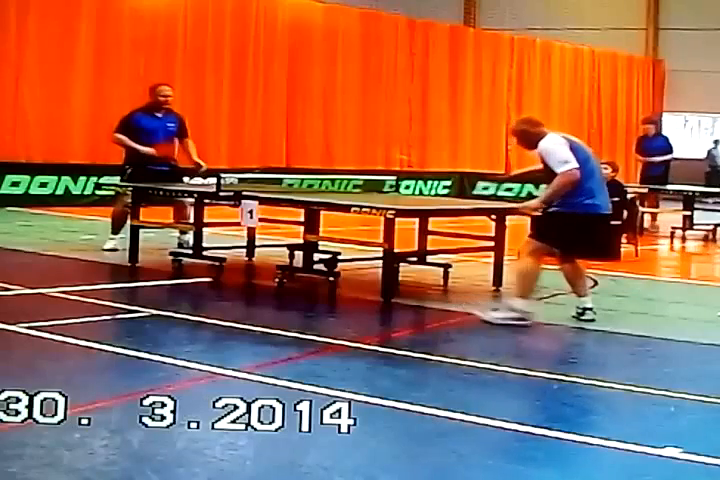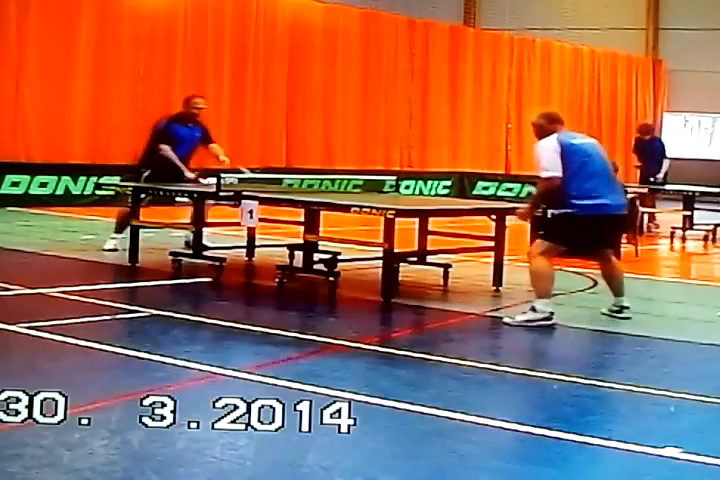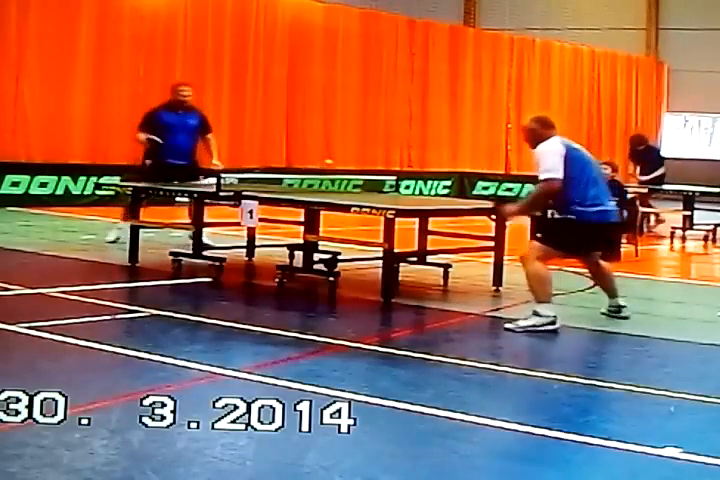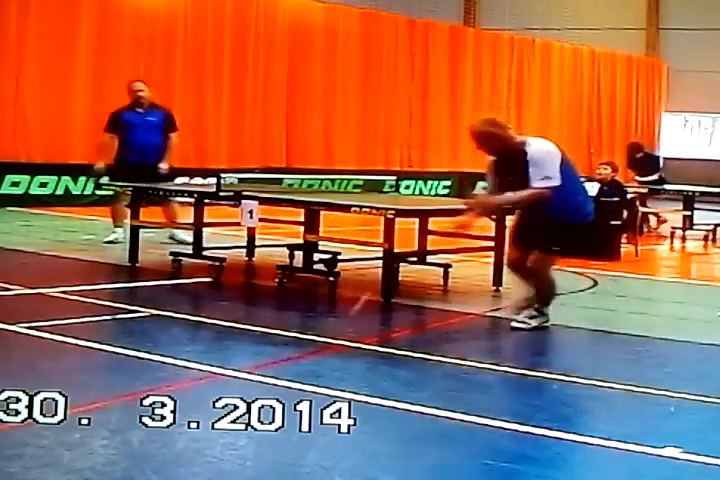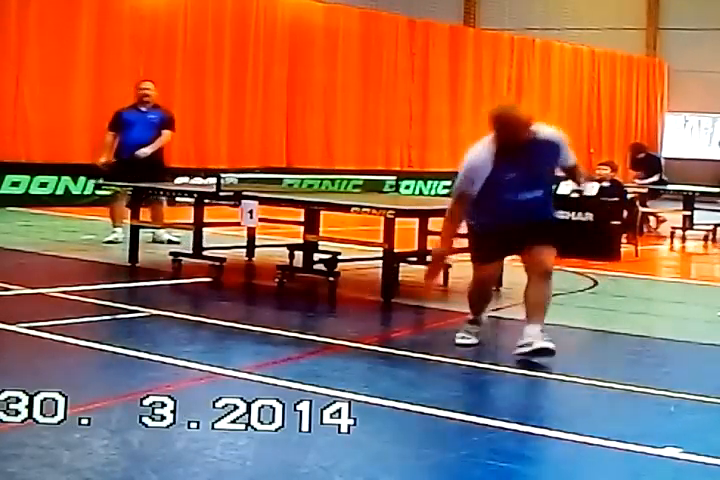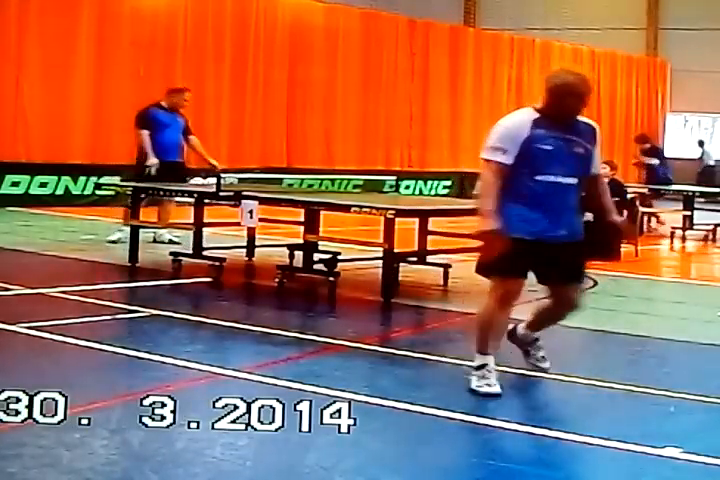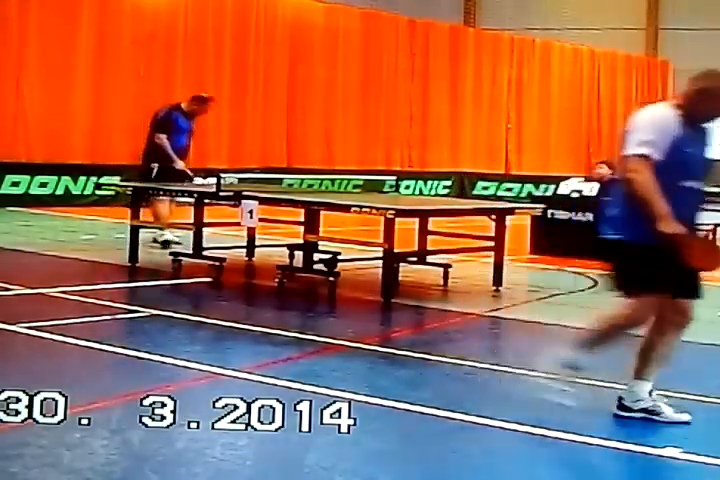
dt=0.5s
person 1, frame 1
left shoulder: (548, 143)
right shoulder: (562, 139)
left elbow: (571, 175)
left wrist: (540, 201)
left hip: (575, 209)
right hip: (597, 209)
left knee: (529, 252)
right knee: (567, 257)
left ankle: (519, 309)
right ankle: (585, 306)
person 1, frame 2
left shoulder: (548, 143)
right shoulder: (589, 141)
left elbow: (552, 182)
left wrist: (531, 207)
left hip: (582, 210)
right hip: (615, 208)
left knee: (538, 253)
right knee: (605, 255)
left ankle: (542, 311)
right ankle: (620, 305)
person 1, frame 3
left shoulder: (547, 148)
right shoulder: (573, 150)
left elbow: (552, 186)
left wrist: (521, 208)
right wrist: (531, 207)
left hip: (582, 216)
right hip: (605, 214)
left knee: (533, 256)
right knee: (592, 259)
left ankle: (546, 315)
right ankle: (617, 305)
person 1, frame 4
left shoulder: (540, 150)
right shoulder: (498, 163)
left elbow: (542, 192)
right elbow: (495, 196)
left wrist: (499, 201)
right wrist: (471, 215)
left hip: (571, 216)
right hip: (537, 213)
left knee: (537, 265)
right knee: (515, 260)
left ankle: (540, 312)
right ankle: (537, 295)
person 1, frame 5
left shoulder: (551, 139)
right shoulder: (480, 157)
left elbow: (570, 167)
right elbow: (461, 201)
right wrist: (443, 247)
left hip: (537, 219)
right hip: (491, 223)
left knee: (543, 269)
right knee: (485, 277)
left ankle: (532, 337)
right ankle: (475, 321)
person 1, frame 6
left shoulder: (587, 131)
right shoulder: (516, 125)
left elbow: (593, 178)
right elbow: (492, 172)
left wrist: (610, 214)
right wrist: (487, 217)
left hip: (565, 231)
right hip: (516, 228)
left knee: (568, 299)
right knee: (503, 294)
left ankle: (525, 334)
right ankle: (483, 366)
person 1, frame 7
right shoulder: (657, 119)
right elbow: (636, 168)
right wrist: (664, 218)
left hip: (669, 235)
right hip: (639, 231)
left knee: (679, 314)
right knee: (643, 308)
left ankle: (638, 394)
right ankle: (573, 356)
person 2, frame 1
left shoulder: (175, 118)
right shoulder: (136, 116)
left elbow: (185, 140)
right elbow: (117, 137)
left wrist: (194, 158)
right wrist: (139, 148)
left hip: (167, 168)
right hip: (139, 168)
left knee: (182, 201)
right knee: (124, 202)
left ankle: (184, 238)
right ankle: (113, 238)
person 2, frame 2
left shoulder: (200, 128)
right shoulder: (168, 124)
left elbow: (211, 145)
right elbow: (163, 150)
left wrist: (221, 156)
right wrist: (184, 170)
left hip: (178, 172)
right hip: (153, 170)
right ankle: (115, 237)
person 2, frame 3
left shoulder: (198, 115)
right shoulder: (157, 113)
left elbow: (208, 136)
right elbow: (140, 134)
left wrist: (214, 158)
right wrist: (145, 140)
left hip: (187, 165)
right hip: (158, 163)
right ankle: (121, 228)
person 2, frame 4
left shoulder: (163, 113)
right shoulder: (120, 114)
left elbow: (172, 138)
right elbow: (110, 137)
left wrist: (165, 161)
right wrist: (102, 161)
left hip: (155, 165)
right hip: (126, 165)
left knee: (167, 197)
right knee: (120, 197)
left ankle: (174, 231)
right ankle: (118, 232)
person 2, frame 5
left shoulder: (164, 115)
right shoulder: (123, 113)
left elbow: (166, 135)
right elbow: (111, 135)
left wrist: (150, 149)
right wrist: (105, 156)
left hip: (151, 163)
right hip: (123, 162)
left knee: (157, 197)
right knee: (119, 195)
left ankle: (159, 232)
right ankle: (117, 231)
person 2, frame 6
left shoulder: (180, 117)
right shoulder: (149, 112)
left elbow: (190, 139)
right elbow: (143, 134)
left wrist: (207, 158)
right wrist: (150, 156)
left hip: (175, 163)
right hip: (154, 163)
left knee: (168, 197)
left ankle: (161, 232)
right ankle: (125, 230)
person 2, frame 7
left shoulder: (190, 118)
right shoulder: (167, 114)
right elbow: (160, 139)
left wrist: (181, 162)
right wrist: (176, 160)
left hip: (175, 165)
right hip: (159, 163)
left knee: (170, 197)
right knee: (160, 197)
left ankle: (163, 232)
right ankle: (164, 233)
